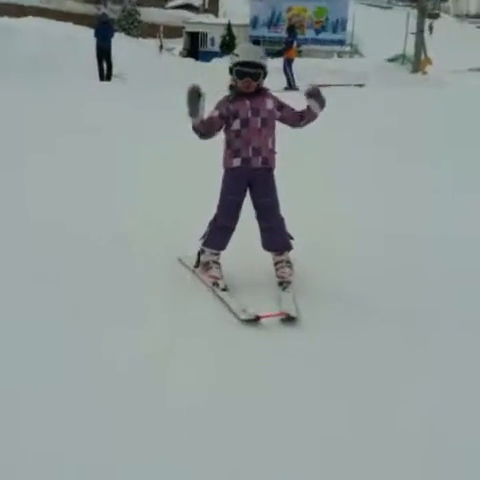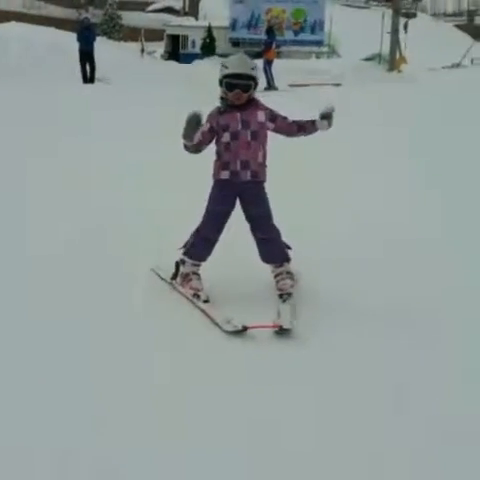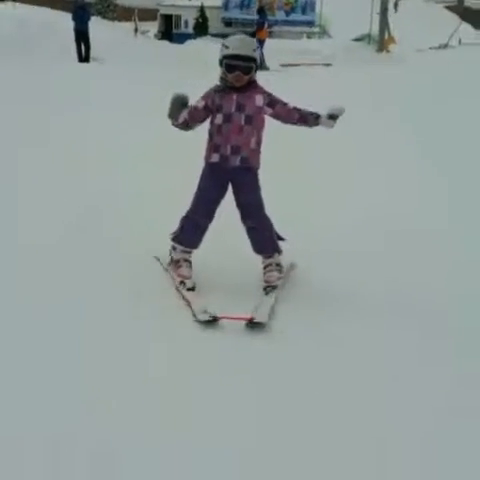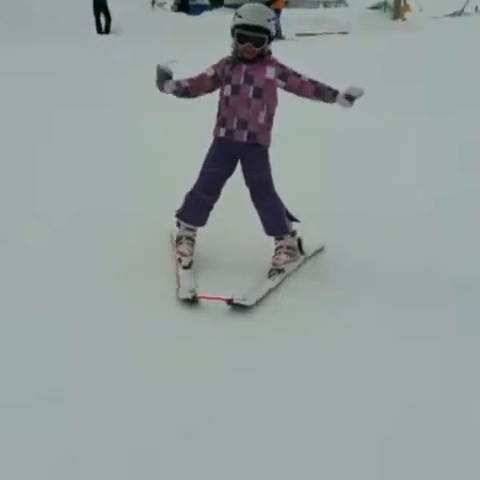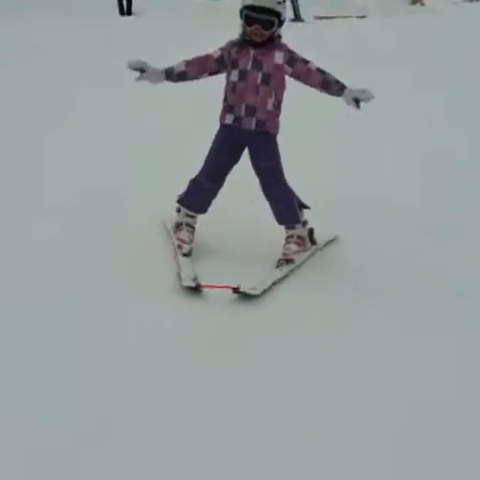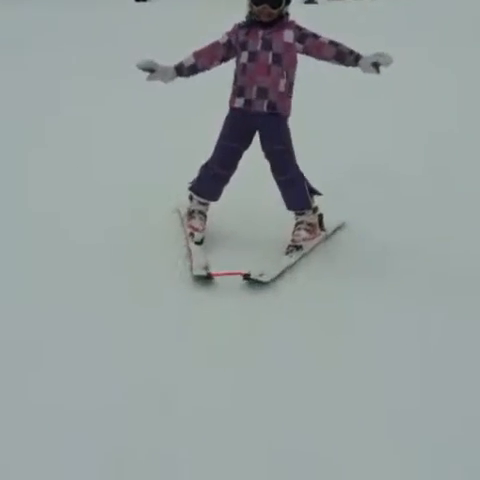
dt=0.3s
person 1, frame 1
left shoulder: (269, 101)
right shoulder: (227, 103)
left elbow: (295, 118)
right elbow: (206, 131)
left wrist: (313, 109)
right wrist: (195, 114)
left hip: (263, 169)
right hip: (235, 168)
left knee: (270, 215)
right knee: (226, 215)
left ankle: (282, 257)
right ankle: (209, 258)
person 1, frame 2
left shoulder: (262, 112)
right shoulder: (217, 115)
left elbow: (289, 127)
right elbow: (196, 147)
left wrist: (318, 123)
right wrist: (191, 135)
left hip: (254, 181)
right hip: (224, 180)
left knee: (264, 227)
right knee: (210, 226)
left ankle: (282, 268)
right ankle: (187, 268)
person 1, frame 3
left shoulder: (261, 96)
right shoulder: (215, 95)
left elbow: (290, 113)
right elbow: (191, 119)
left wrist: (322, 119)
right wrist: (178, 114)
left hip: (247, 166)
right hip: (216, 164)
left knee: (254, 215)
right knee: (200, 211)
left ankle: (272, 260)
right ankle: (180, 255)
person 1, frame 4
left shoulder: (274, 69)
right shoulder: (226, 66)
left elbow: (304, 85)
right elbow: (197, 86)
left wrist: (338, 96)
right wrist: (170, 85)
left hip: (256, 143)
right hip: (224, 139)
left knee: (263, 193)
right knee: (205, 188)
left ankle: (286, 241)
right ankle: (185, 233)
person 1, frame 5
left shoulder: (282, 54)
right shoulder: (232, 49)
left elbow: (312, 73)
right elbow: (201, 65)
left wrist: (344, 91)
right wrist: (161, 73)
left hip: (263, 130)
right hip: (230, 126)
left knee: (274, 182)
right knee: (209, 176)
left ankle: (298, 230)
right ankle: (185, 219)
person 1, frame 6
left shoulder: (292, 33)
right shoulder: (240, 32)
left elbow: (326, 47)
right elbow: (210, 54)
left wrist: (361, 61)
right wrist: (173, 71)
left hip: (274, 114)
right hip: (240, 110)
left knee: (285, 168)
right knee: (220, 162)
left ankle: (308, 216)
right ankle: (197, 206)
